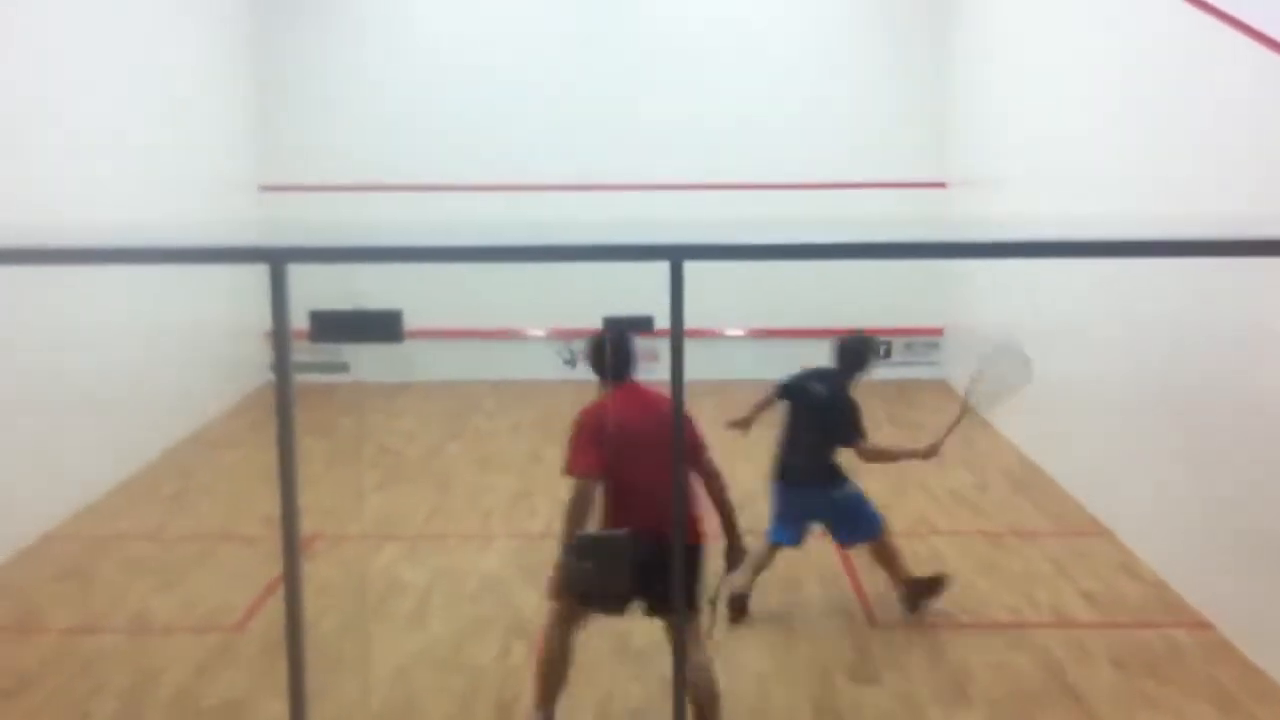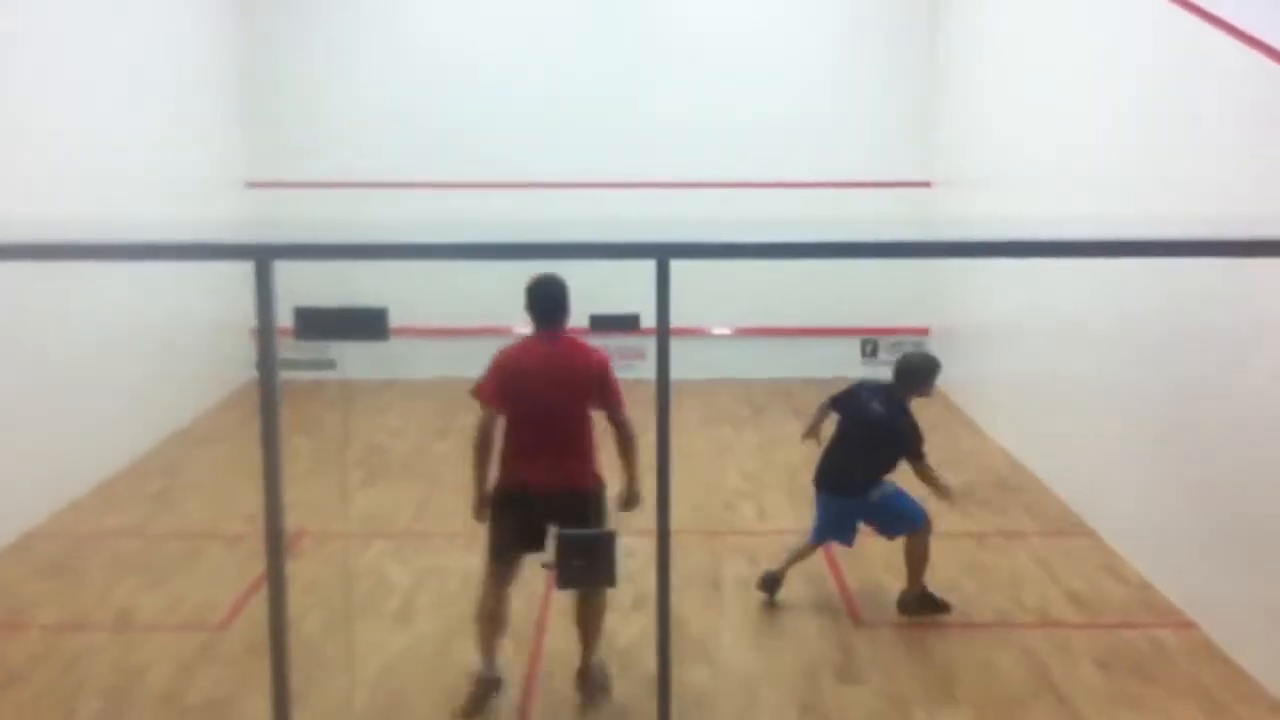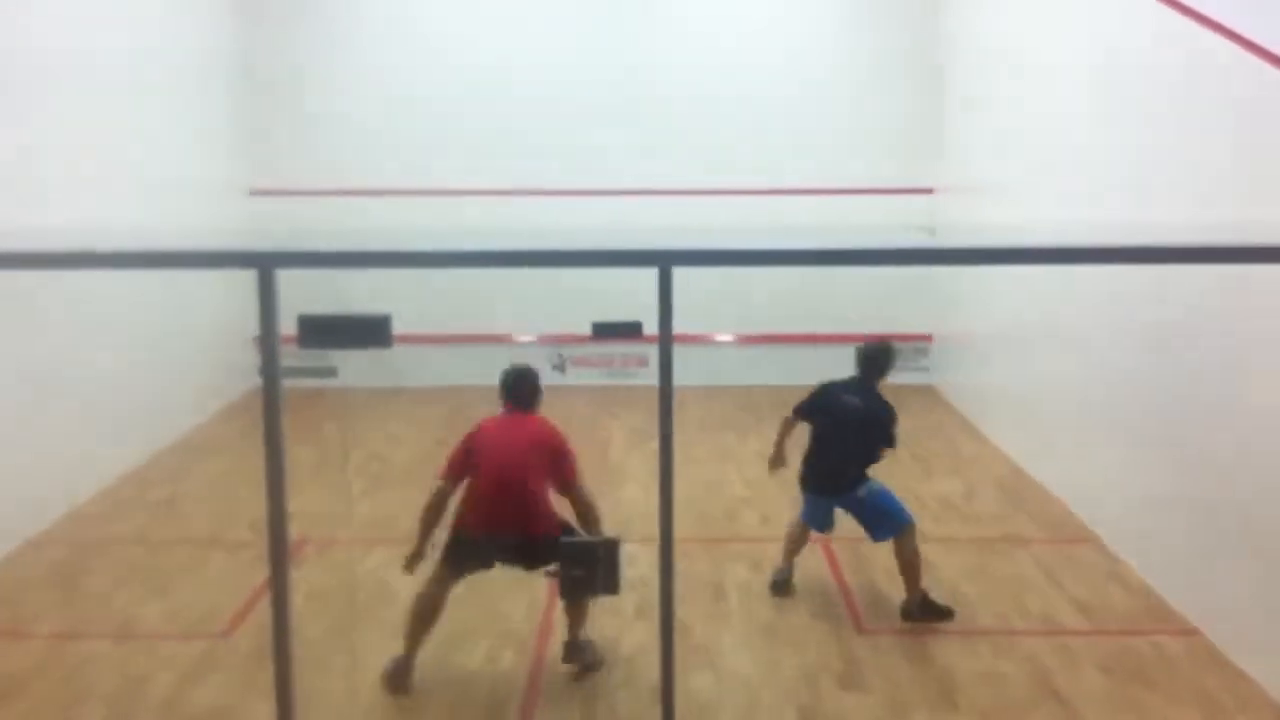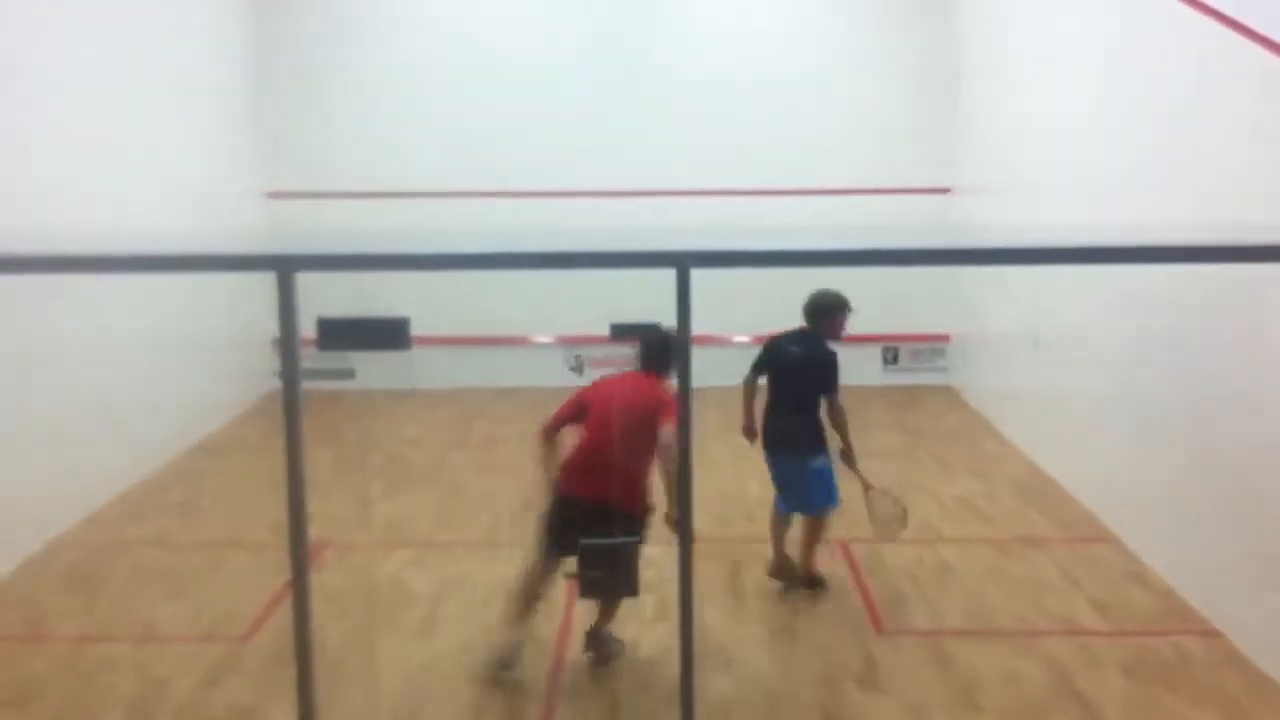
dt=0.3s
person 1, frame 1
left shoulder: (593, 418)
right shoulder: (669, 408)
left elbow: (584, 492)
right elbow: (711, 475)
left wrist: (564, 562)
right wrist: (733, 534)
left hip: (619, 538)
right hip: (677, 539)
left knee: (561, 619)
right knee: (690, 642)
person 1, frame 2
left shoulder: (508, 360)
right shoulder: (594, 360)
left elbow: (487, 427)
right elbow: (622, 426)
left wrist: (480, 486)
right wrist: (632, 481)
left hip: (520, 485)
right hip: (579, 486)
left knee: (497, 579)
left ankle: (488, 672)
right ankle: (589, 665)
person 1, frame 3
left shoulder: (481, 431)
right shoulder: (551, 437)
left elbow: (442, 491)
right elbow: (580, 500)
left wrist: (420, 544)
left hip: (478, 524)
right hip: (533, 527)
left knee: (440, 581)
left ankle: (405, 662)
right ankle: (578, 644)
person 1, frame 4
left shoulder: (600, 386)
right shoulder: (665, 400)
left elbow: (549, 430)
right elbow: (666, 445)
left wrist: (551, 473)
right wrist: (674, 504)
left hip: (574, 488)
right hip: (622, 500)
left knee: (545, 564)
right knee: (622, 571)
left ankle: (514, 639)
right ankle: (599, 637)
person 2, frame 1
left shoulder: (809, 378)
right shoulder: (844, 404)
left elbow: (773, 397)
right elbow: (865, 452)
left wrist: (748, 419)
right wrist: (918, 452)
left hip: (788, 478)
right hip: (821, 482)
left knee: (778, 540)
right knee: (874, 531)
left ankle: (739, 590)
right ankle: (910, 589)
person 2, frame 2
left shoulder: (863, 390)
right shoulder: (904, 426)
left elbow: (826, 405)
right elbow: (922, 471)
left wrist: (814, 427)
right wrist: (941, 489)
left hip: (827, 480)
right hip: (860, 488)
left knee: (821, 536)
right knee: (919, 525)
left ankle: (776, 574)
right ankle: (913, 596)
person 2, frame 3
left shoulder: (828, 391)
right shoulder: (882, 411)
left elbow: (790, 421)
right elbow: (878, 454)
left wrist: (777, 450)
left hip: (813, 479)
right hip: (851, 484)
left knee: (806, 520)
right knee: (903, 530)
left ankle: (782, 575)
right ankle: (915, 602)
person 2, frame 4
left shoulder: (778, 343)
right shoulder: (825, 356)
left elbow: (750, 380)
right elbow: (833, 407)
left wrist: (748, 419)
right wrist: (847, 445)
left hip: (774, 436)
right hip: (806, 442)
left knee: (785, 500)
right knee: (819, 506)
left ankle: (779, 560)
right ankle: (805, 570)
